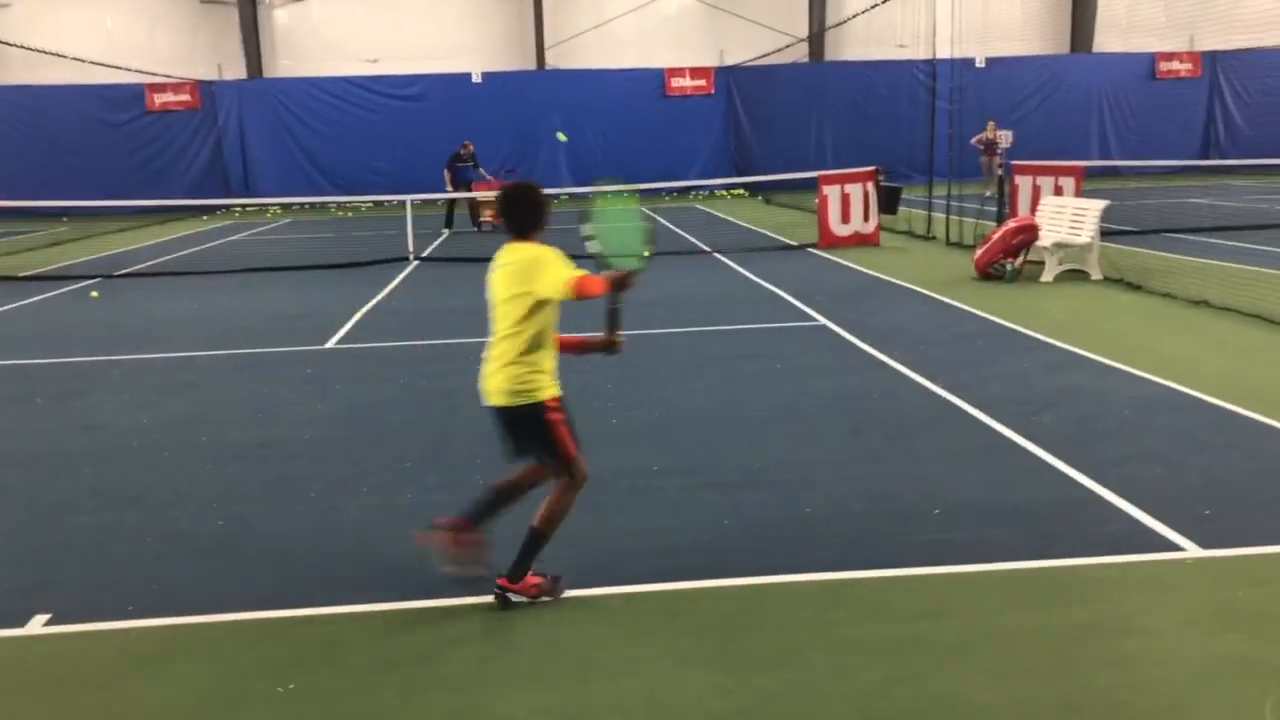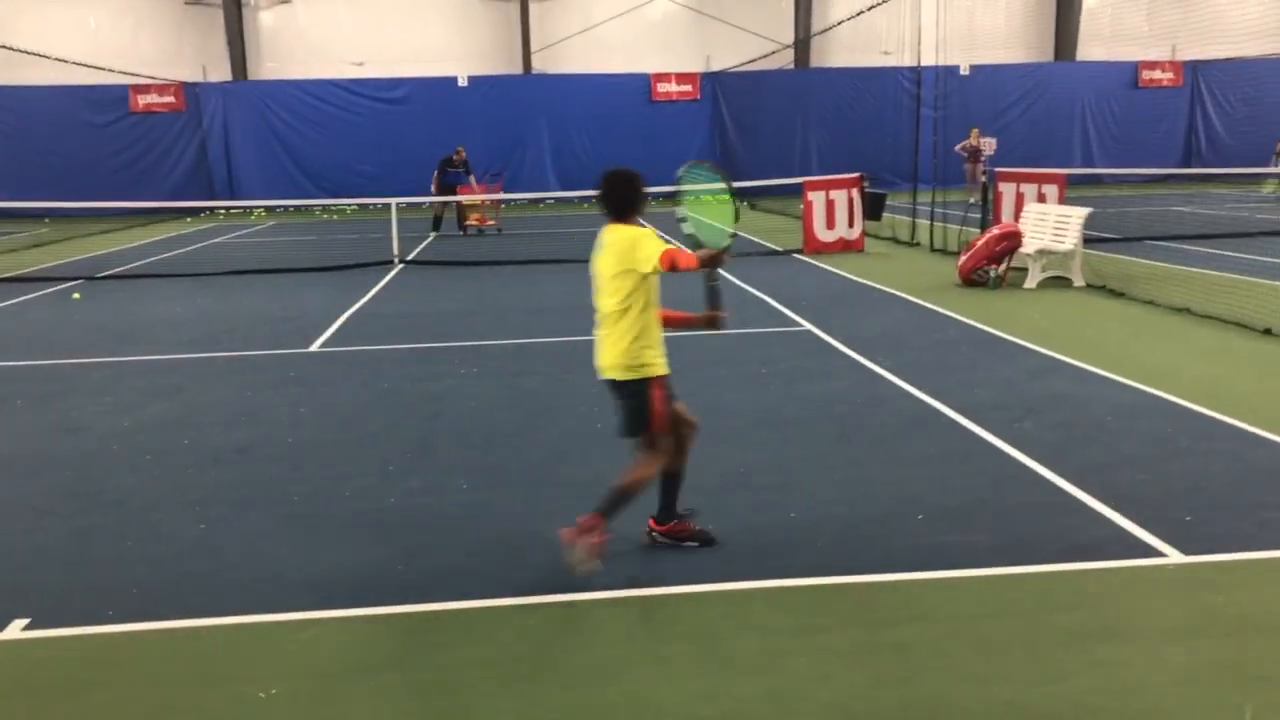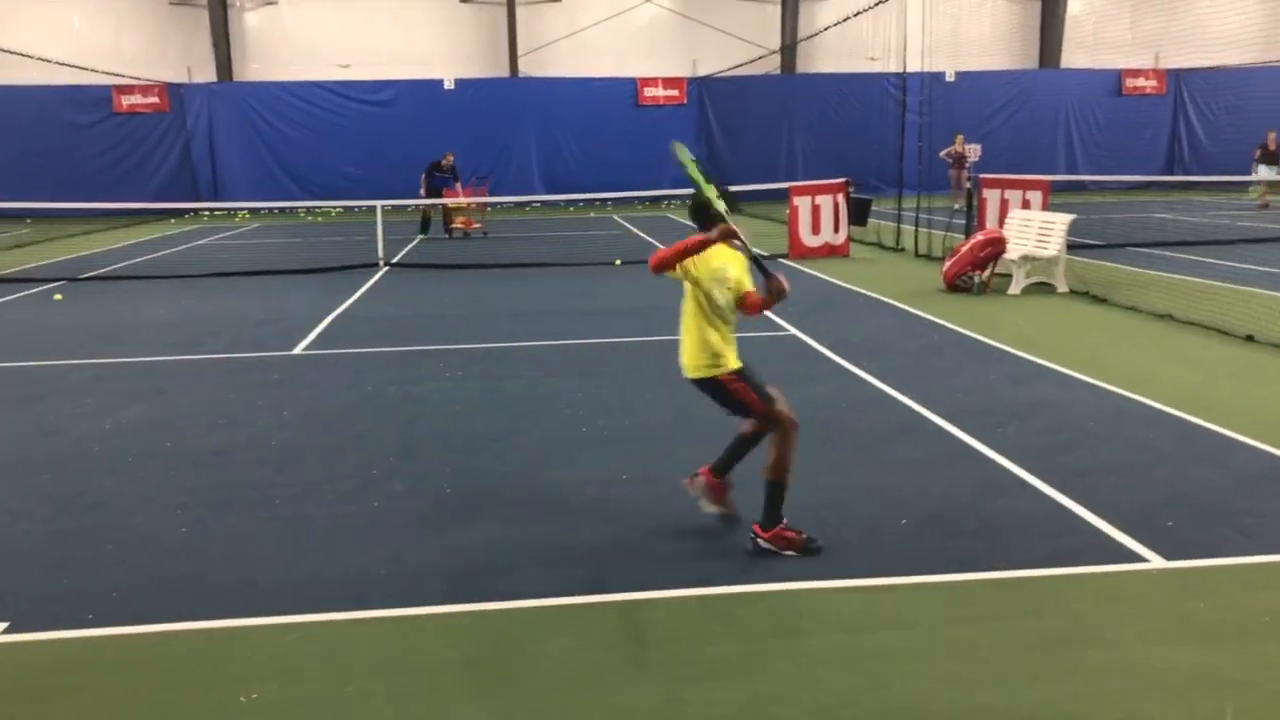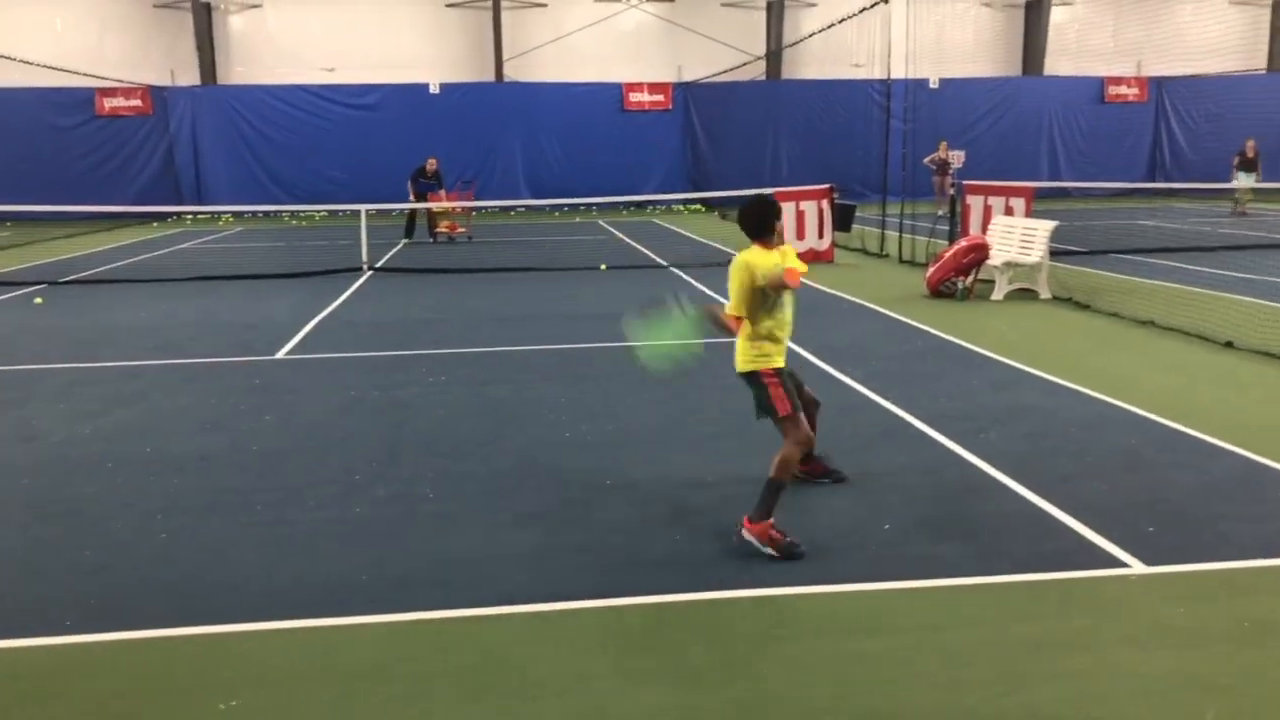
dt=0.2s
person 1, frame 1
left shoulder: (500, 264)
right shoulder: (538, 258)
right elbow: (583, 288)
left wrist: (591, 344)
right wrist: (612, 282)
left hip: (500, 383)
right hip: (528, 388)
left knee: (543, 466)
right knee: (573, 475)
left ankle: (460, 527)
right ankle: (516, 579)
person 1, frame 2
left shoulder: (607, 243)
right shoulder: (639, 238)
right elbow: (675, 260)
left wrist: (696, 318)
right wrist: (702, 259)
left hip: (623, 361)
right hip: (636, 365)
left knee: (682, 427)
right knee: (652, 456)
left ankle: (667, 521)
right ankle: (590, 530)
person 1, frame 3
left shoulder: (734, 257)
right shoulder: (696, 254)
left elbow: (753, 305)
right elbow: (656, 263)
left wrist: (775, 292)
right wrist: (703, 240)
left hip: (725, 359)
right hip: (712, 364)
left knee: (769, 412)
right knee: (785, 423)
left ankle: (711, 477)
right ankle: (769, 529)
person 1, frame 4
left shoulder: (779, 257)
right shoulder: (746, 264)
left elbow: (793, 275)
right elbow: (734, 321)
left wrist: (783, 280)
right wrist: (725, 319)
left hip: (772, 358)
right hip: (759, 361)
left knee: (808, 401)
right knee: (799, 437)
left ankle: (807, 464)
right ankle: (759, 524)
